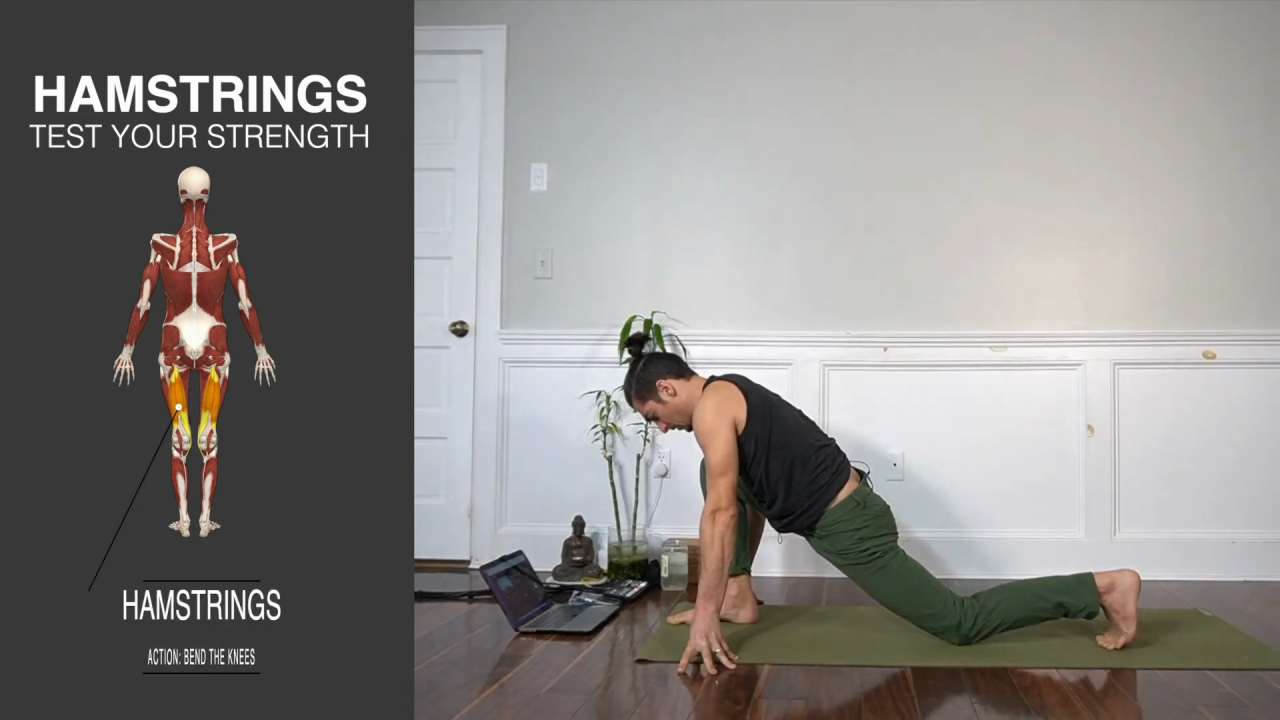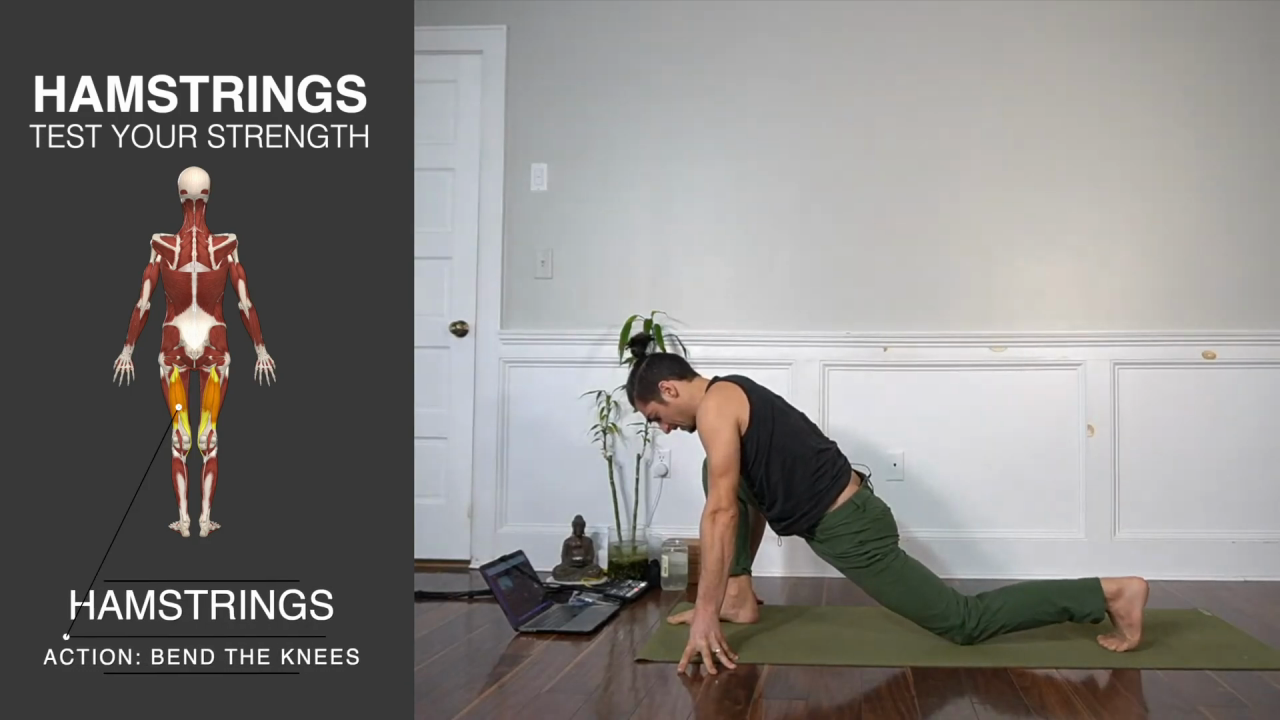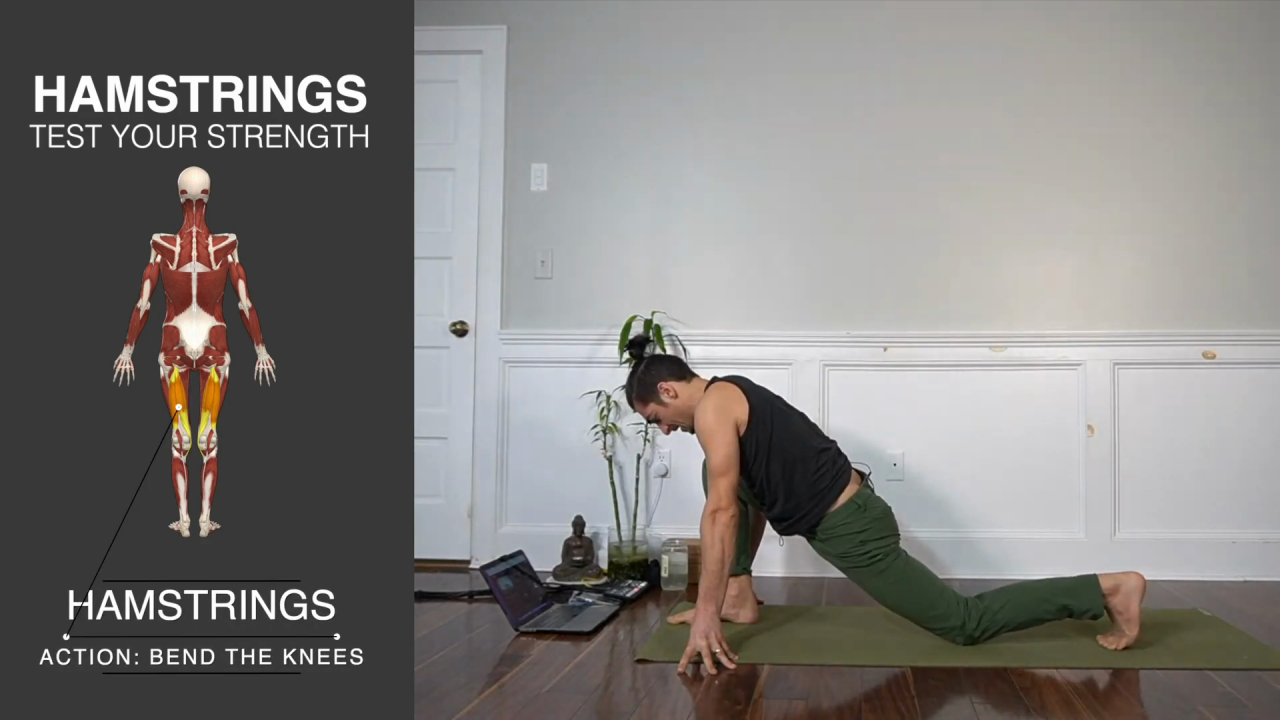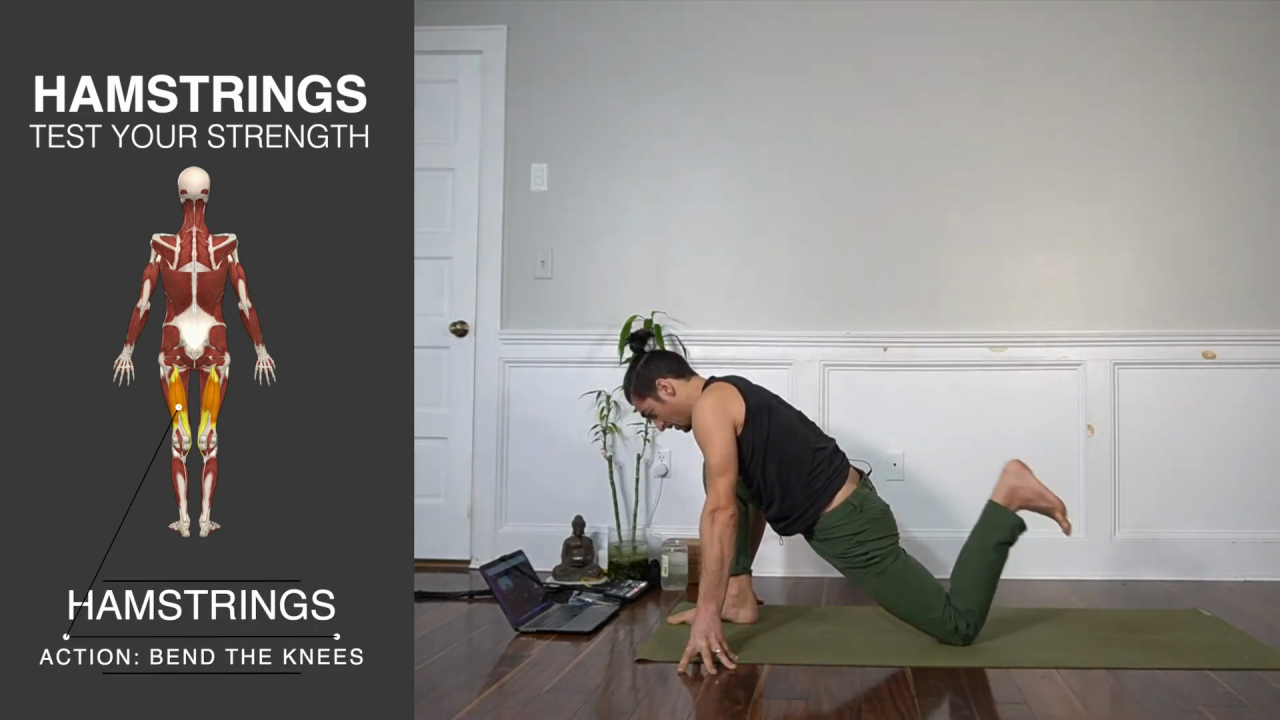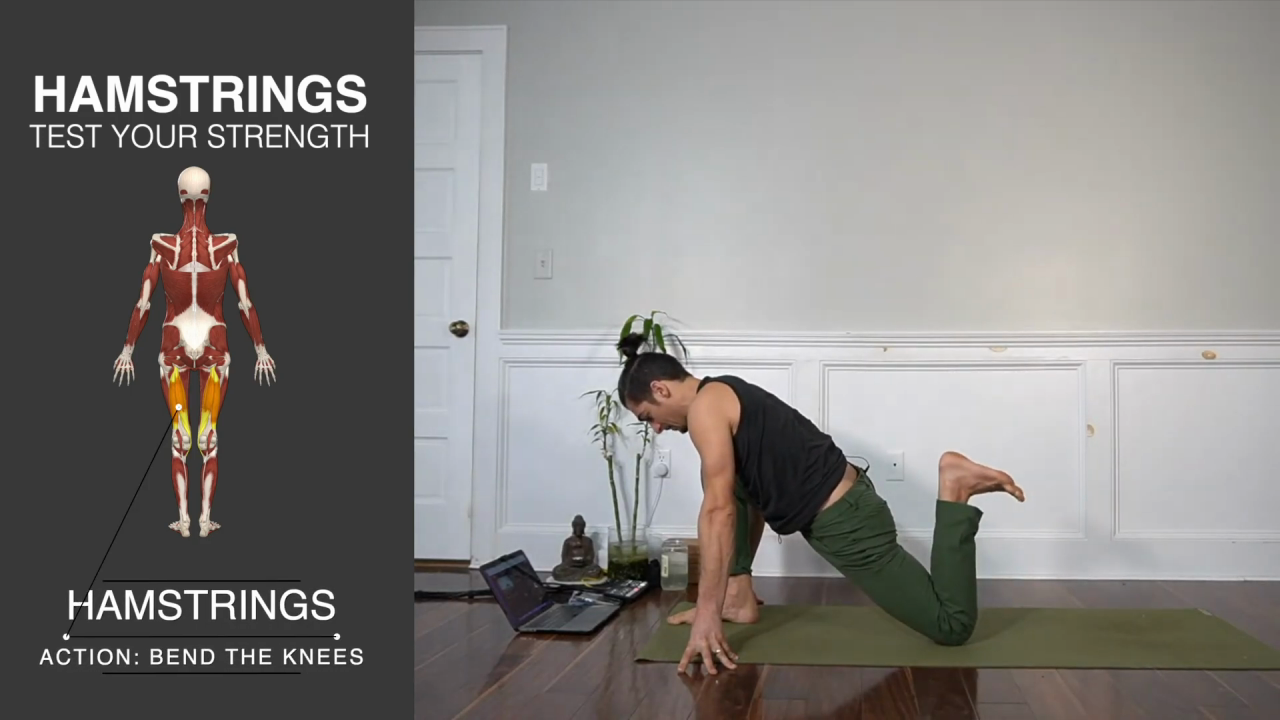
dt=1s
person 1, frame 1
left shoulder: (711, 405)
right shoulder: (731, 393)
left elbow: (721, 512)
right elbow: (752, 494)
left wrist: (705, 615)
right wrist: (730, 587)
left hip: (849, 527)
right hip: (843, 507)
left knee: (958, 623)
right knee: (715, 473)
left ankle: (1104, 587)
right ankle: (740, 596)
person 1, frame 2
left shoulder: (714, 404)
right shoulder: (735, 394)
left elbow: (721, 513)
right elbow: (755, 496)
left wrist: (705, 616)
right wrist: (727, 588)
left hip: (849, 530)
right hip: (844, 510)
left knee: (964, 621)
right knee: (718, 472)
left ankle: (1112, 593)
right ankle: (740, 596)
person 1, frame 3
left shoulder: (712, 405)
right shoulder: (733, 395)
left elbow: (722, 512)
right elbow: (752, 496)
left wrist: (706, 615)
right wrist: (729, 588)
left hip: (850, 529)
right hip: (845, 509)
left knee: (965, 622)
right knee: (719, 474)
left ankle: (1110, 590)
right ankle: (741, 597)
person 1, frame 4
left shoulder: (710, 406)
right shoulder: (729, 394)
left elbow: (720, 512)
right elbow: (747, 497)
left wrist: (706, 616)
right wrist: (722, 597)
left hip: (849, 527)
right hip: (842, 508)
left knee: (956, 625)
right knee: (724, 479)
left ankle: (1007, 497)
right ankle: (740, 598)
person 1, frame 5
left shoulder: (704, 406)
right shoulder: (725, 396)
left elbow: (718, 511)
right elbow: (751, 494)
left wrist: (707, 613)
right wrist: (728, 591)
left hip: (847, 523)
right hip: (839, 504)
left knee: (952, 626)
left ankle: (955, 489)
right ankle: (740, 597)
